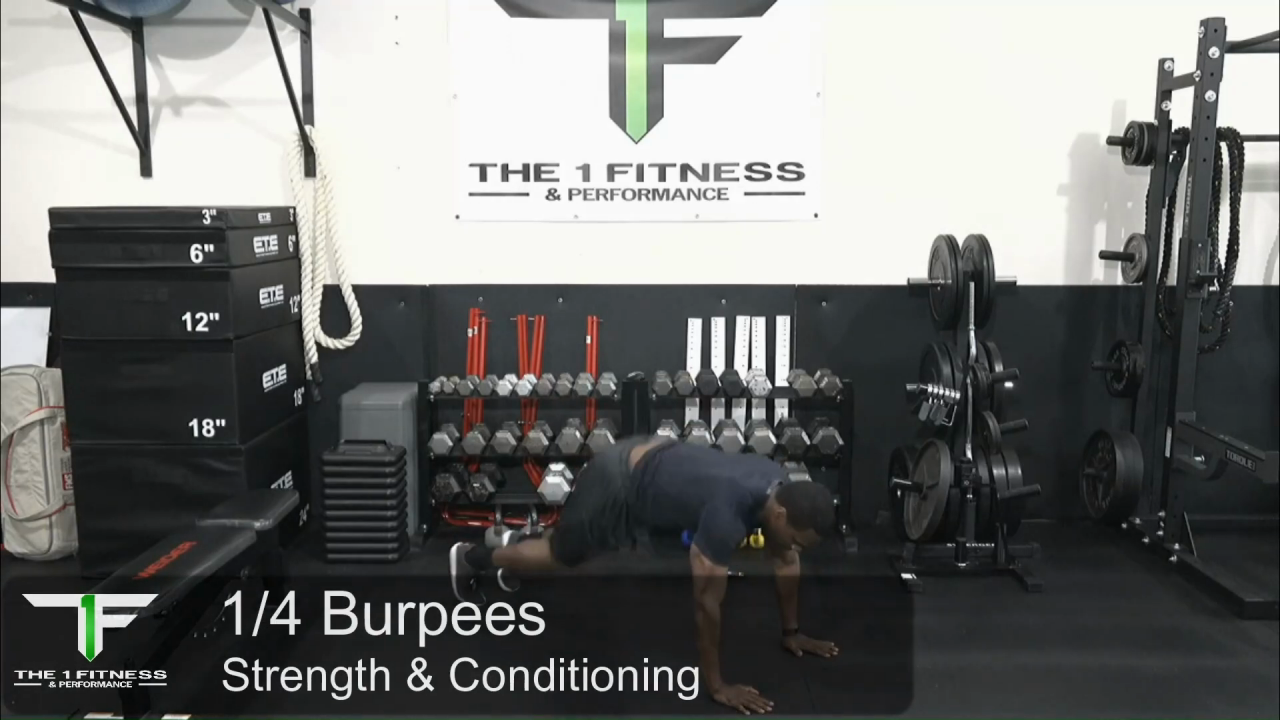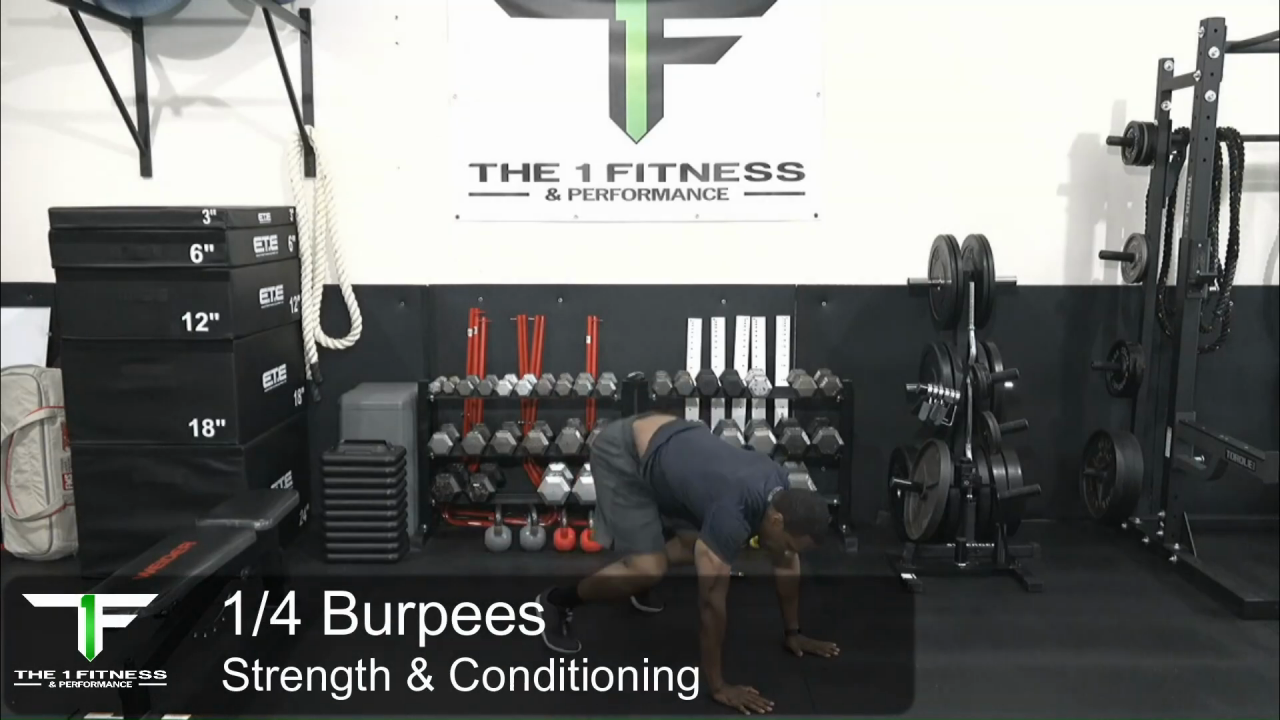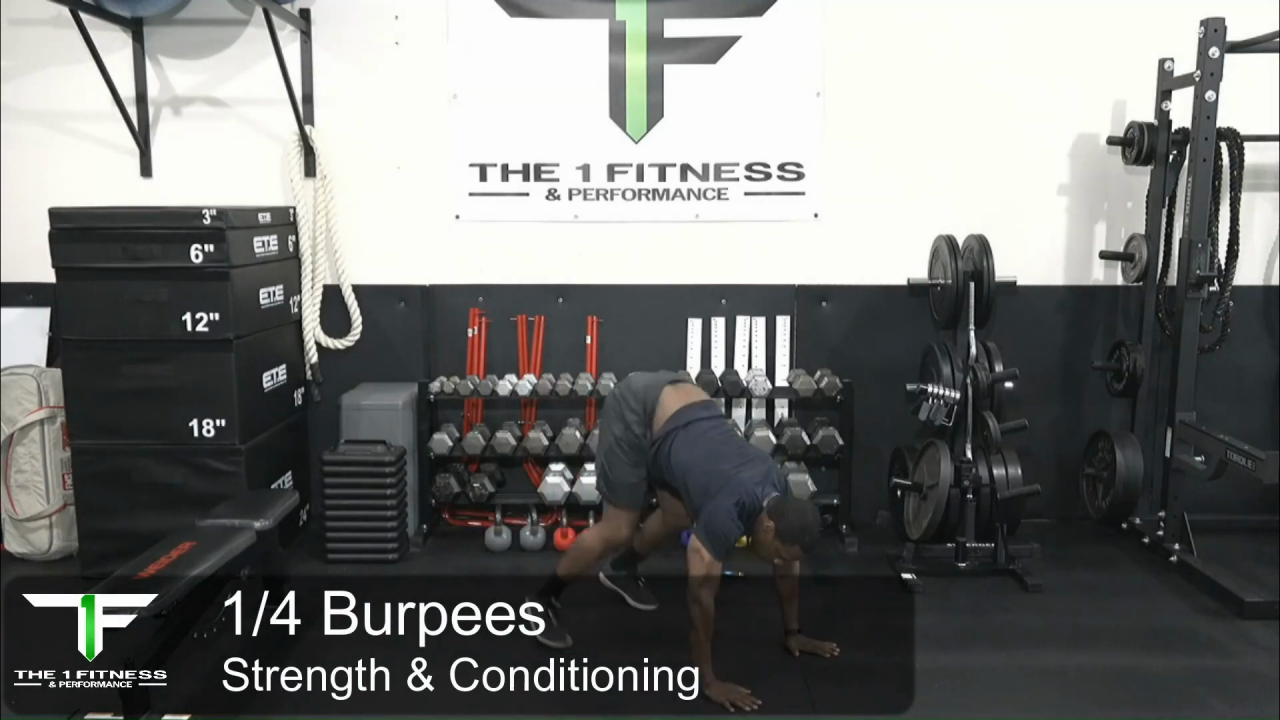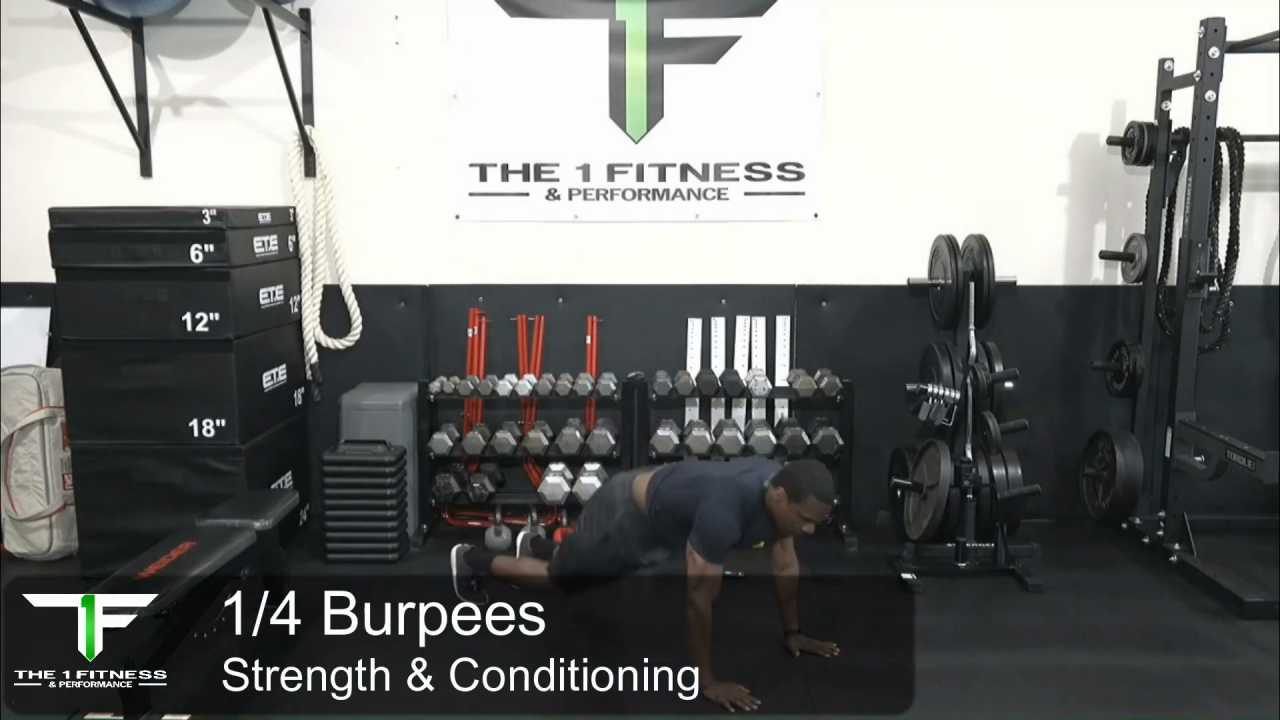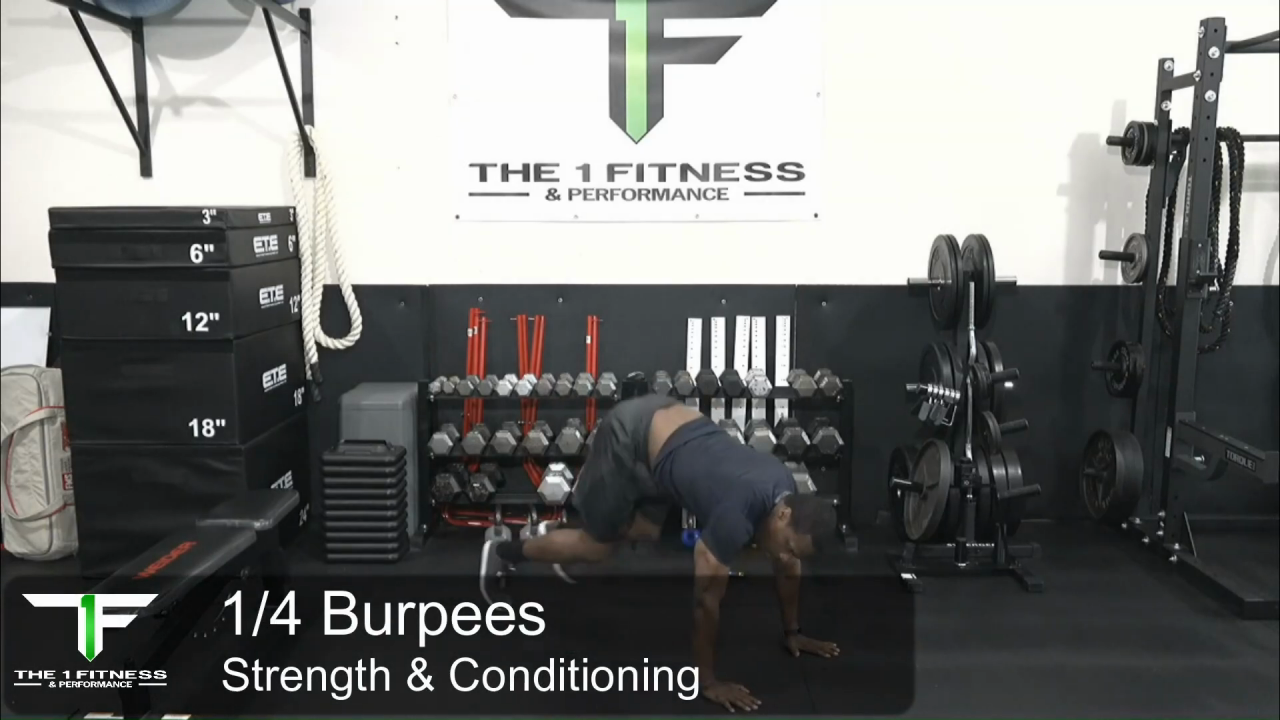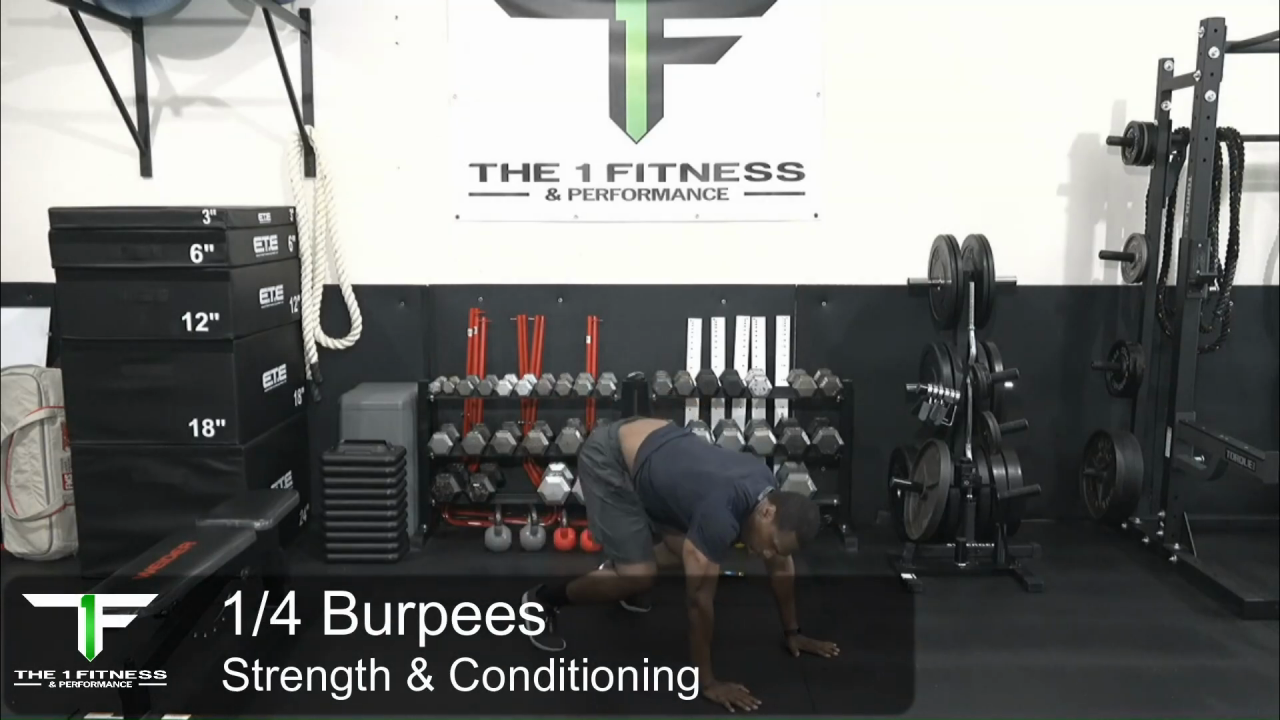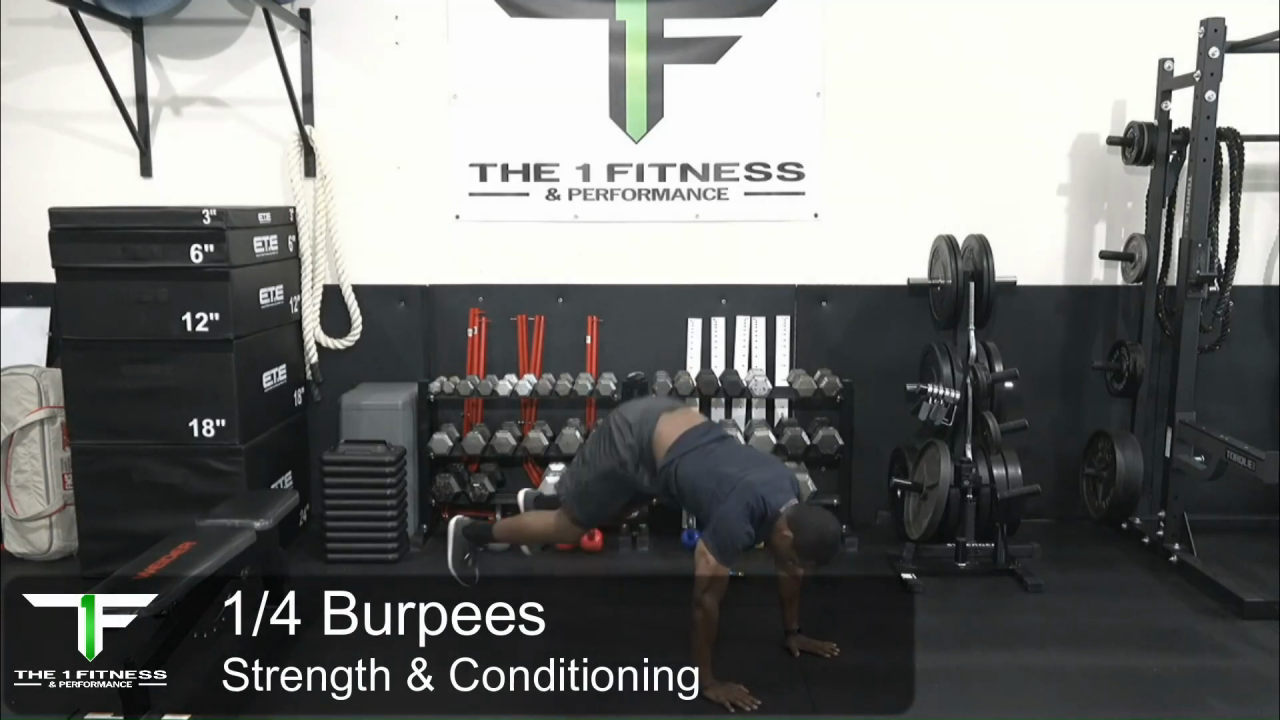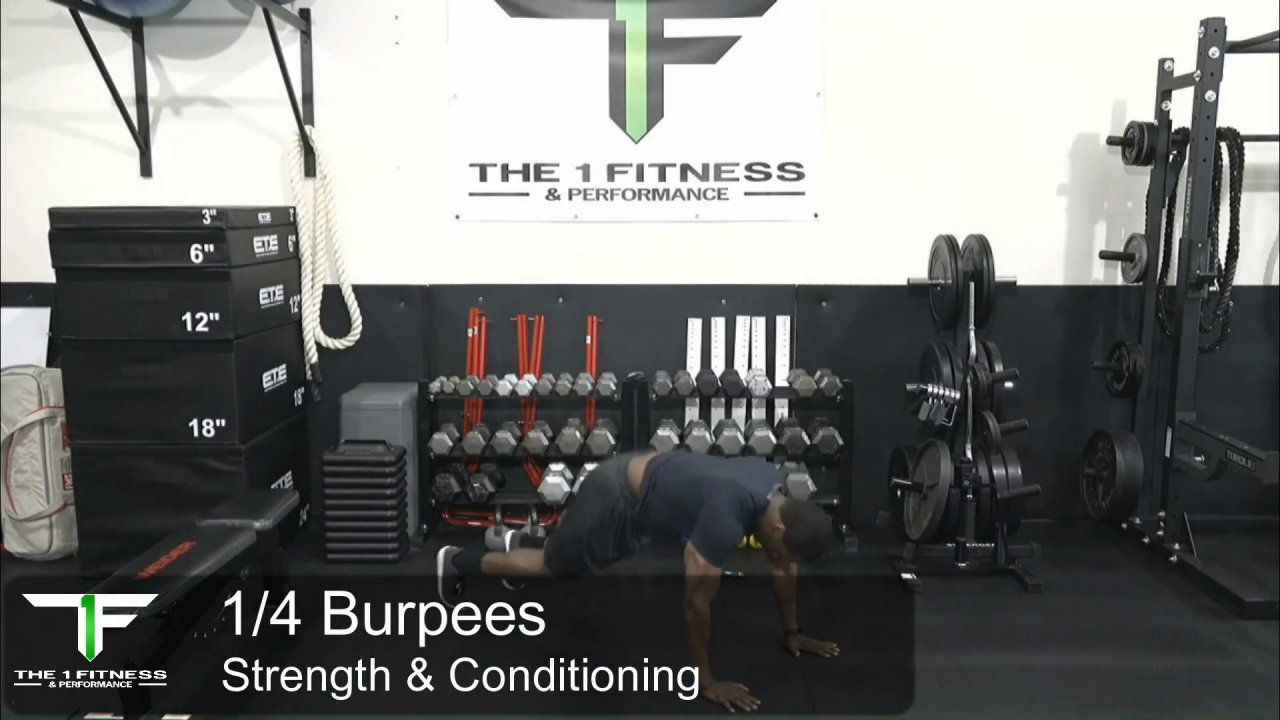
dt=0.4s
person 1, frame 1
left shoulder: (780, 487)
right shoulder: (728, 513)
left elbow: (786, 562)
right elbow: (707, 602)
left wrist: (792, 632)
right wrist: (717, 686)
left hip: (643, 458)
right hip: (618, 480)
left knee: (588, 545)
right knee: (564, 557)
left ankle: (520, 546)
right ankle: (473, 559)
person 1, frame 2
left shoulder: (779, 493)
right shoulder: (732, 512)
left elbow: (786, 564)
right elbow: (713, 599)
left wrist: (793, 633)
right wrist: (719, 687)
left hip: (661, 436)
right hip: (622, 454)
left knee: (707, 546)
right knee: (648, 571)
left ankle: (631, 570)
right ankle: (558, 601)
person 1, frame 3
left shoulder: (780, 502)
right shoulder: (730, 512)
left elbow: (788, 568)
right elbow: (701, 594)
left wrist: (793, 632)
right wrist: (707, 680)
left hip: (677, 398)
right hip: (635, 407)
left knee: (681, 517)
right knee: (620, 529)
left ankle: (623, 571)
right ankle: (545, 598)
person 1, frame 4
left shoulder: (779, 485)
right shoulder: (726, 511)
left elbow: (786, 563)
right elbow: (700, 598)
left wrist: (792, 632)
right wrist: (707, 681)
left hip: (649, 504)
right hip: (628, 515)
left knee: (582, 564)
right knee: (560, 580)
left ankle: (536, 545)
right ankle: (473, 560)
person 1, frame 5
left shoulder: (787, 493)
right shoulder: (736, 517)
left elbow: (787, 568)
right elbow: (707, 598)
left wrist: (792, 633)
right wrist: (707, 681)
left hip: (668, 418)
right hip: (630, 436)
left knee: (643, 531)
right knee: (598, 546)
left ankle: (566, 540)
right ankle: (506, 552)
person 1, frame 6
left shoulder: (772, 497)
right shoulder: (721, 514)
left elbow: (782, 568)
right elbow: (699, 600)
left wrist: (793, 634)
right wrist: (708, 682)
left hip: (647, 437)
right hip: (610, 454)
left knee: (688, 549)
right knee: (639, 576)
left ankle: (616, 578)
right ankle: (542, 600)
person 1, frame 7
left shoulder: (789, 498)
right shoulder: (737, 518)
left elbow: (790, 569)
right elbow: (706, 600)
left wrist: (792, 632)
right wrist: (708, 681)
left hip: (667, 415)
right hip: (636, 436)
left knee: (602, 513)
right knee: (571, 525)
left ankle: (538, 502)
right ankle: (468, 534)
person 1, frame 8
left shoulder: (777, 489)
right shoulder: (726, 518)
left elbow: (783, 565)
right elbow: (697, 601)
left wrist: (793, 633)
right wrist: (705, 680)
left hip: (637, 478)
right hip: (616, 493)
left knee: (586, 556)
right knee: (557, 566)
left ankle: (526, 544)
right ankle: (459, 562)
